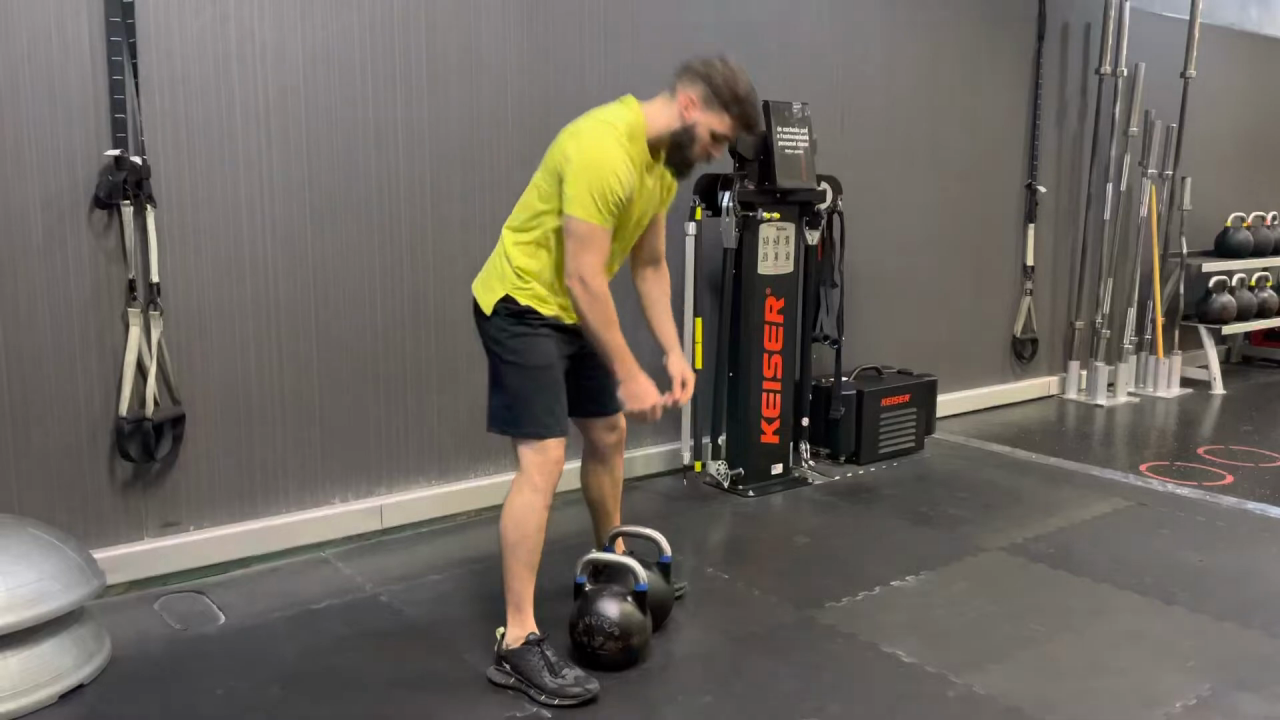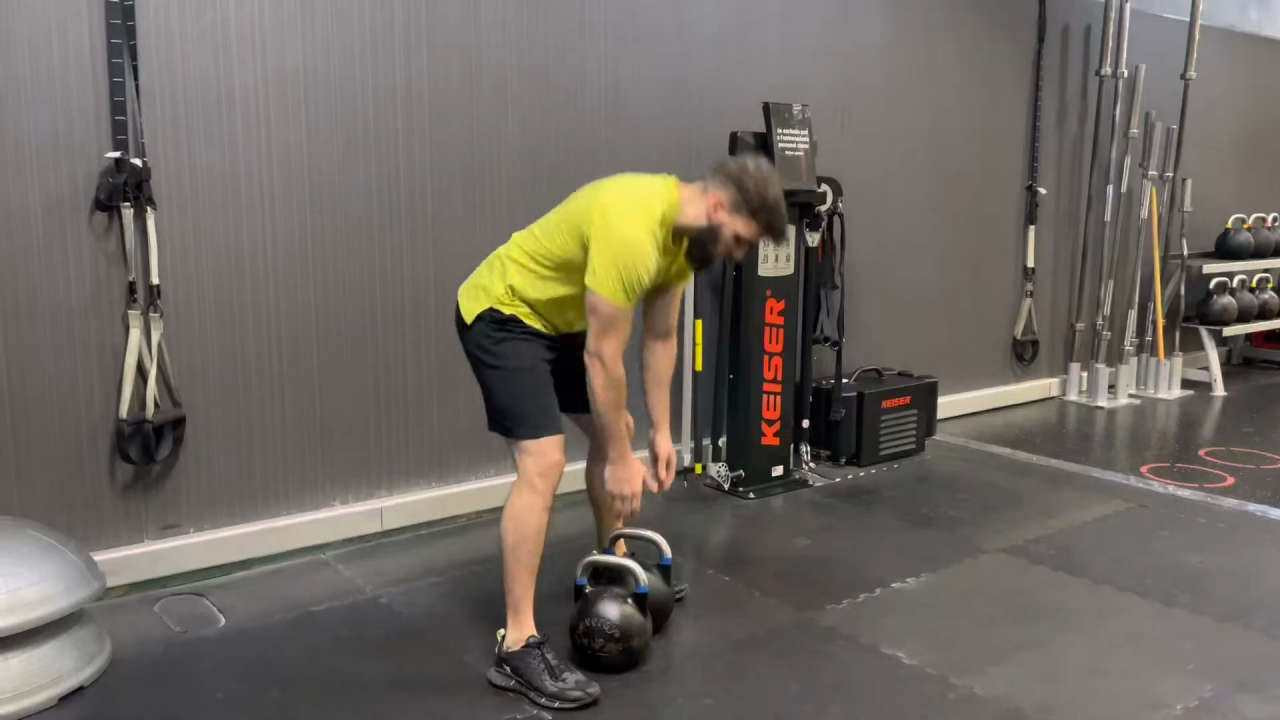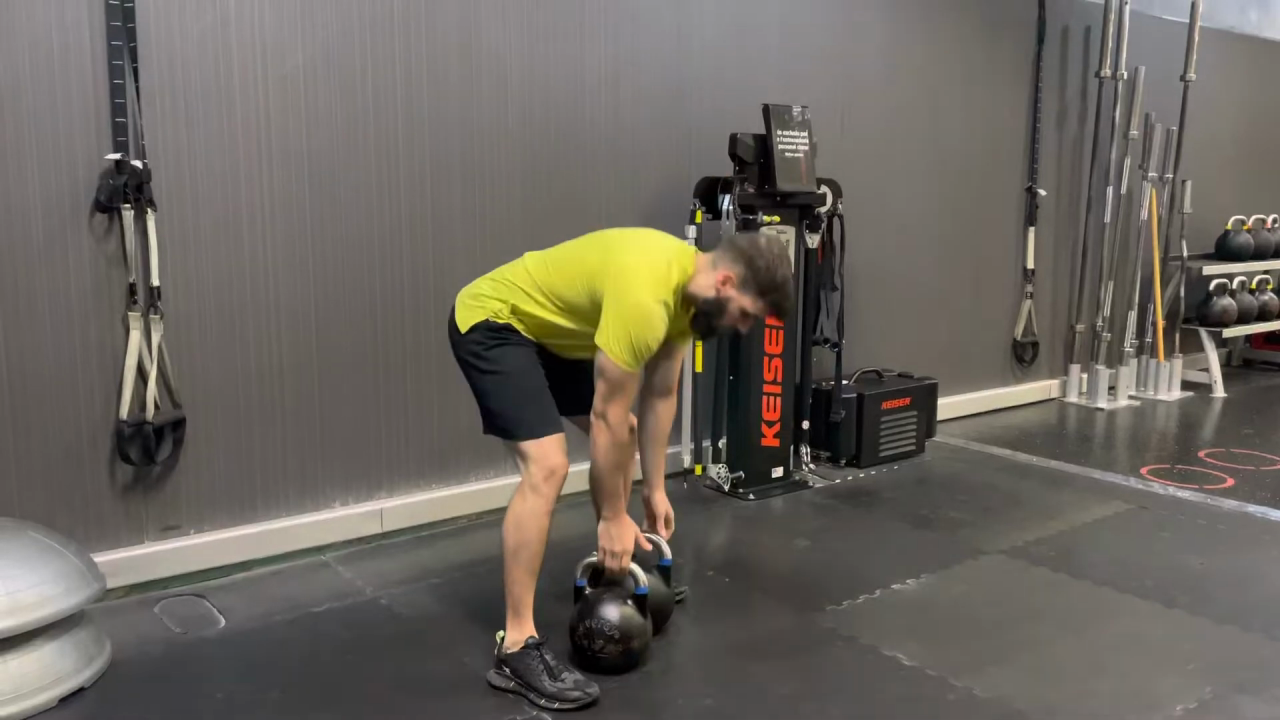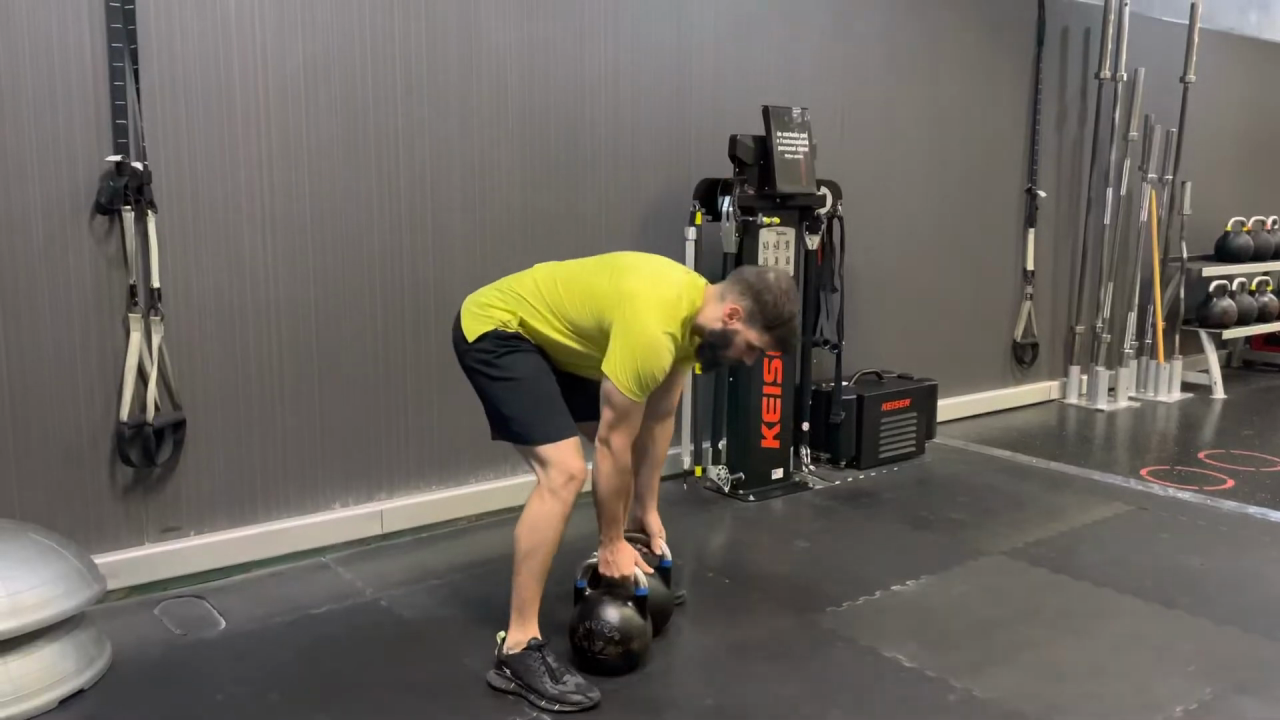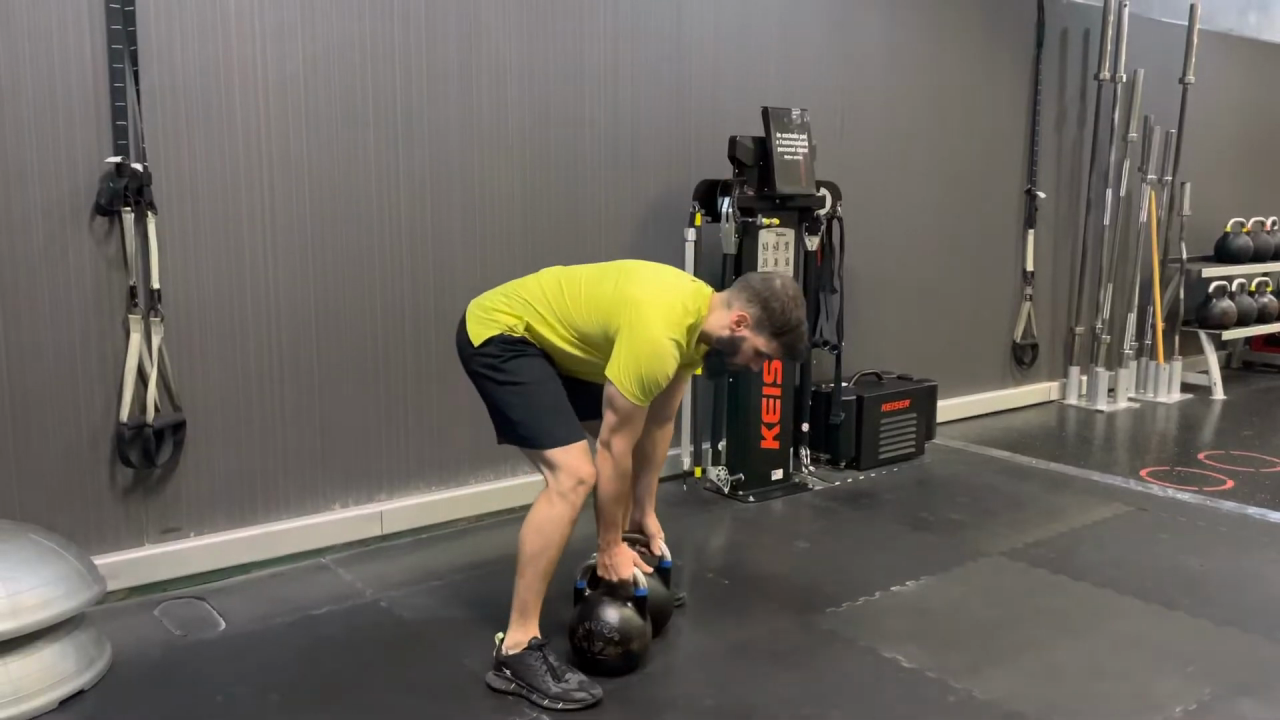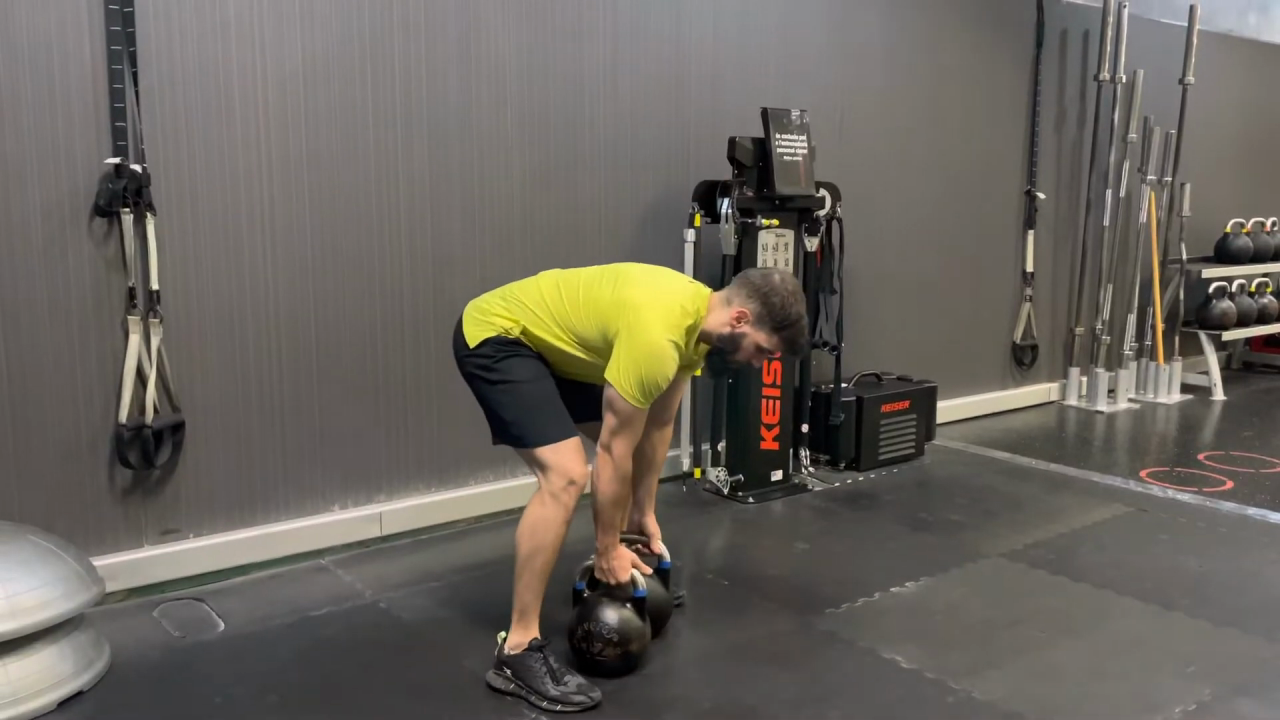
dt=0.2s
person 1, frame 1
left shoulder: (663, 158)
right shoulder: (603, 151)
left elbow: (650, 265)
right elbow: (584, 280)
left wrist: (674, 352)
right wrist: (630, 377)
left hip: (574, 311)
right hip: (524, 305)
left knee: (608, 438)
right knee: (543, 463)
right ankle: (518, 644)
person 1, frame 2
left shoulder: (683, 230)
right shoulder: (631, 232)
left elbow: (661, 337)
right elbow: (603, 356)
left wrist: (660, 432)
right wrist: (620, 459)
left hip: (556, 317)
right hip: (503, 312)
left knee: (616, 431)
right knee: (544, 465)
right ankle: (518, 647)
person 1, frame 3
left shoulder: (686, 285)
right shoulder: (643, 298)
left elbow: (661, 395)
right elbow: (607, 416)
left wrist: (656, 487)
right wrist: (613, 518)
left hip: (546, 329)
right hip: (492, 321)
left knee: (625, 435)
right knee: (548, 467)
left ankle: (615, 568)
right ankle: (517, 648)
person 1, frame 4
left shoulder: (693, 309)
right shoulder: (652, 328)
left elbow: (659, 420)
right elbow: (612, 443)
left wrist: (648, 509)
right wrist: (611, 542)
left hip: (545, 333)
right hip: (496, 328)
left knee: (627, 440)
right knee: (565, 471)
left ankle: (621, 571)
right ankle: (518, 650)
person 1, frame 5
left shoulder: (697, 314)
right shoulder: (657, 335)
left elbow: (658, 424)
right elbow: (614, 448)
left wrist: (645, 510)
right wrist: (609, 547)
left hip: (548, 334)
right hip: (499, 332)
left knee: (626, 433)
right knee: (574, 475)
left ankle: (620, 572)
right ankle: (518, 650)
person 1, frame 6
left shoulder: (696, 316)
right shoulder: (656, 336)
left elbow: (657, 425)
right elbow: (614, 451)
left wrist: (644, 511)
right wrist: (608, 549)
left hip: (545, 336)
right hip: (494, 335)
left knee: (625, 435)
right knee: (567, 474)
left ankle: (619, 571)
right ankle: (518, 652)
